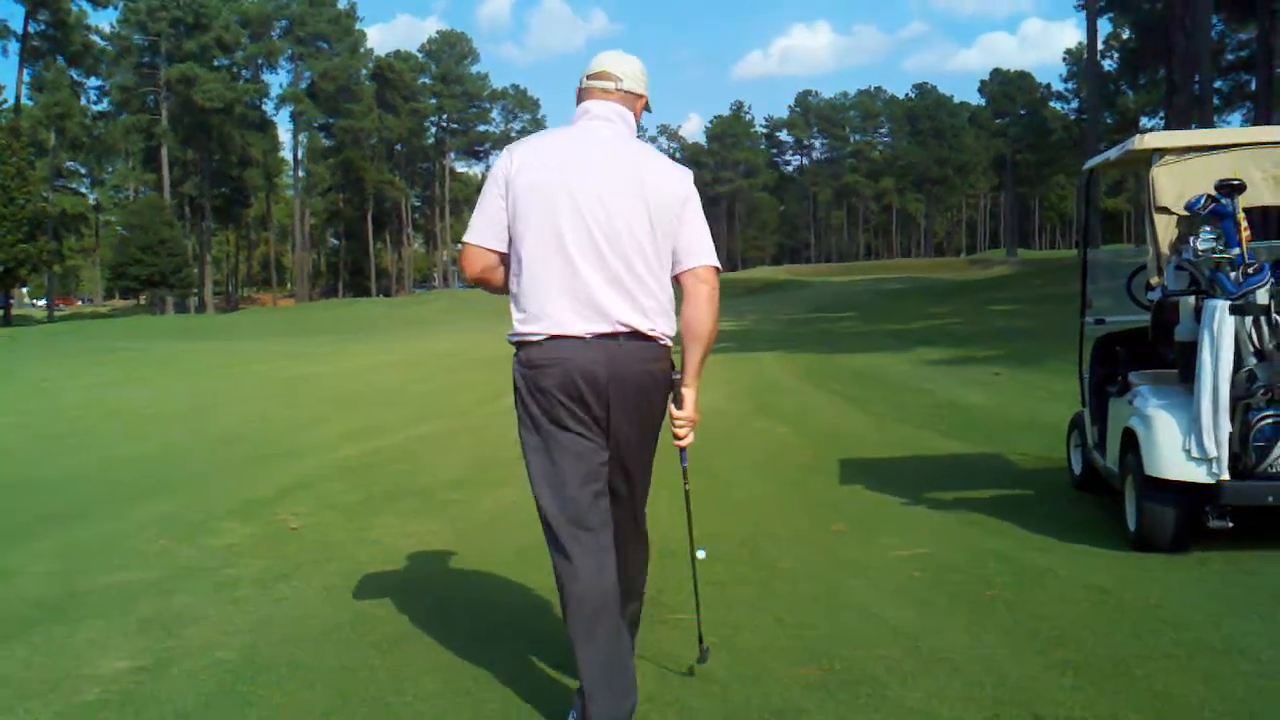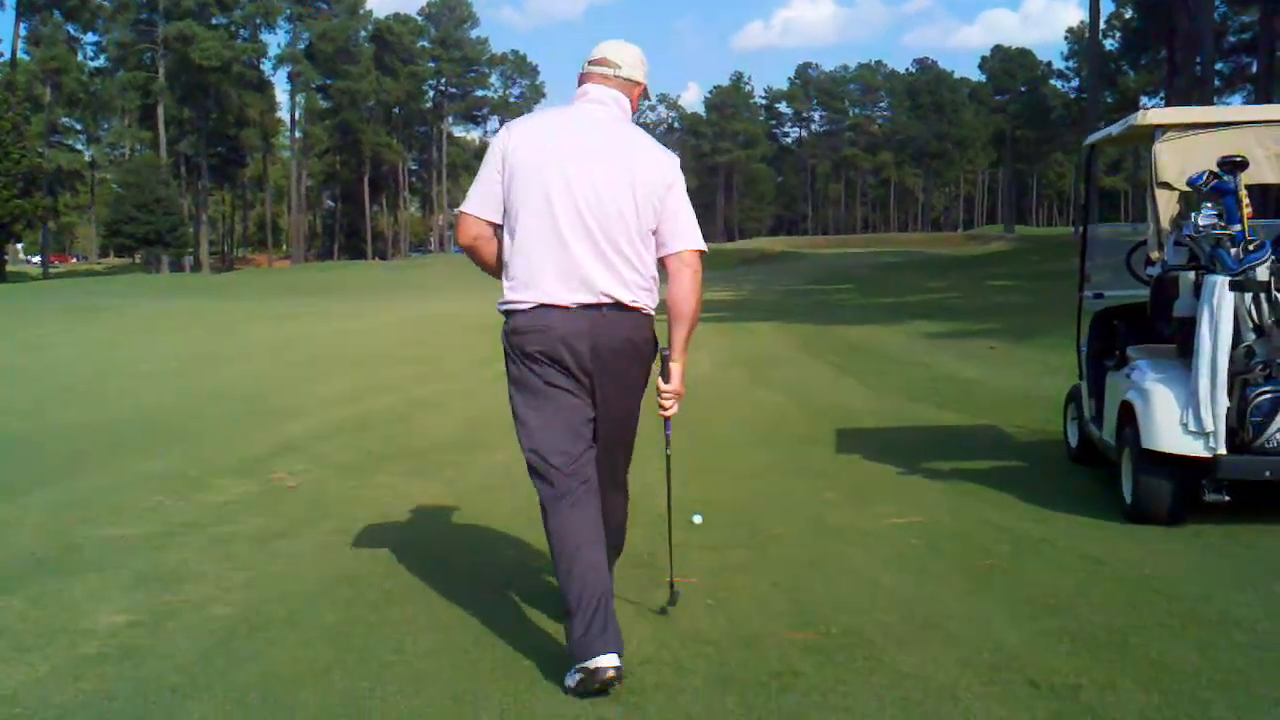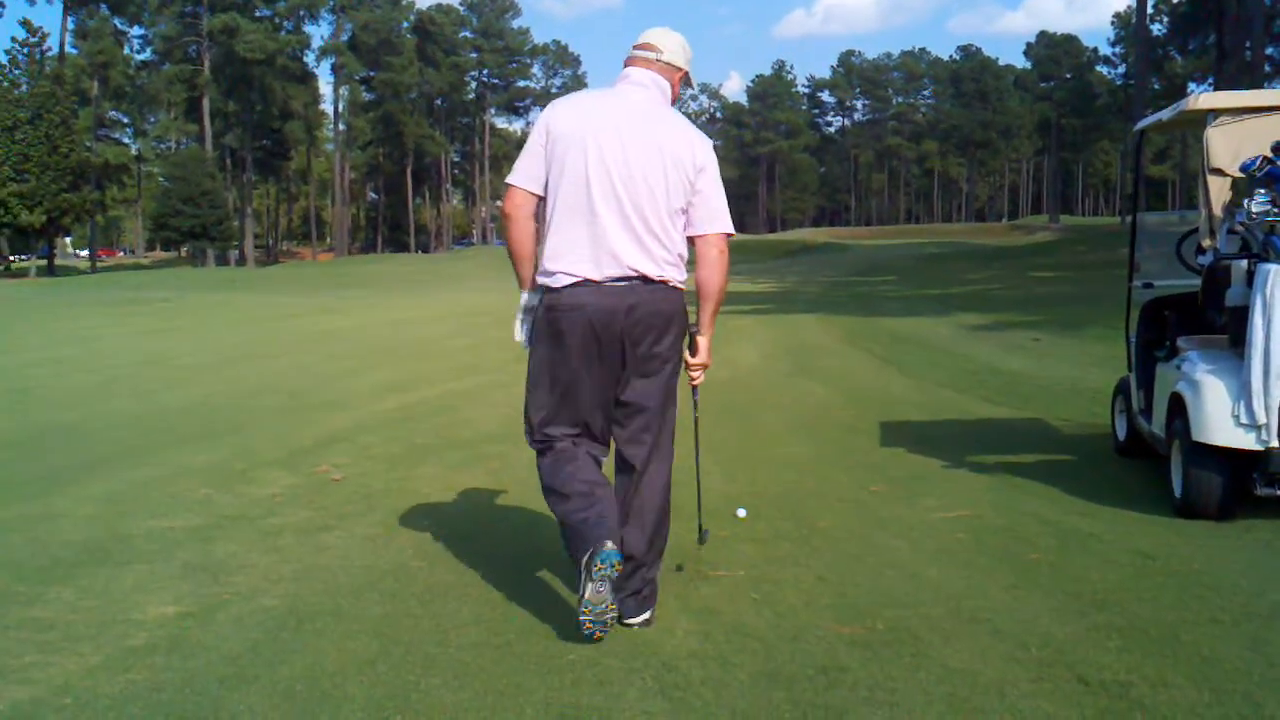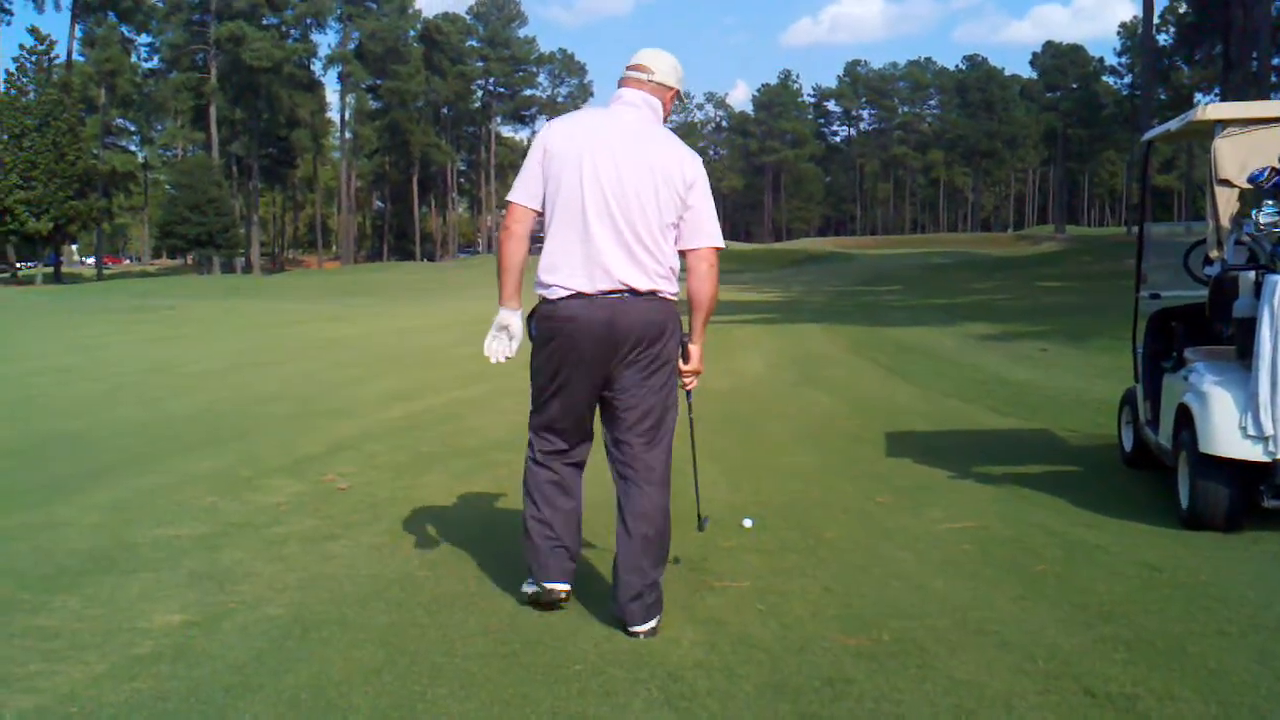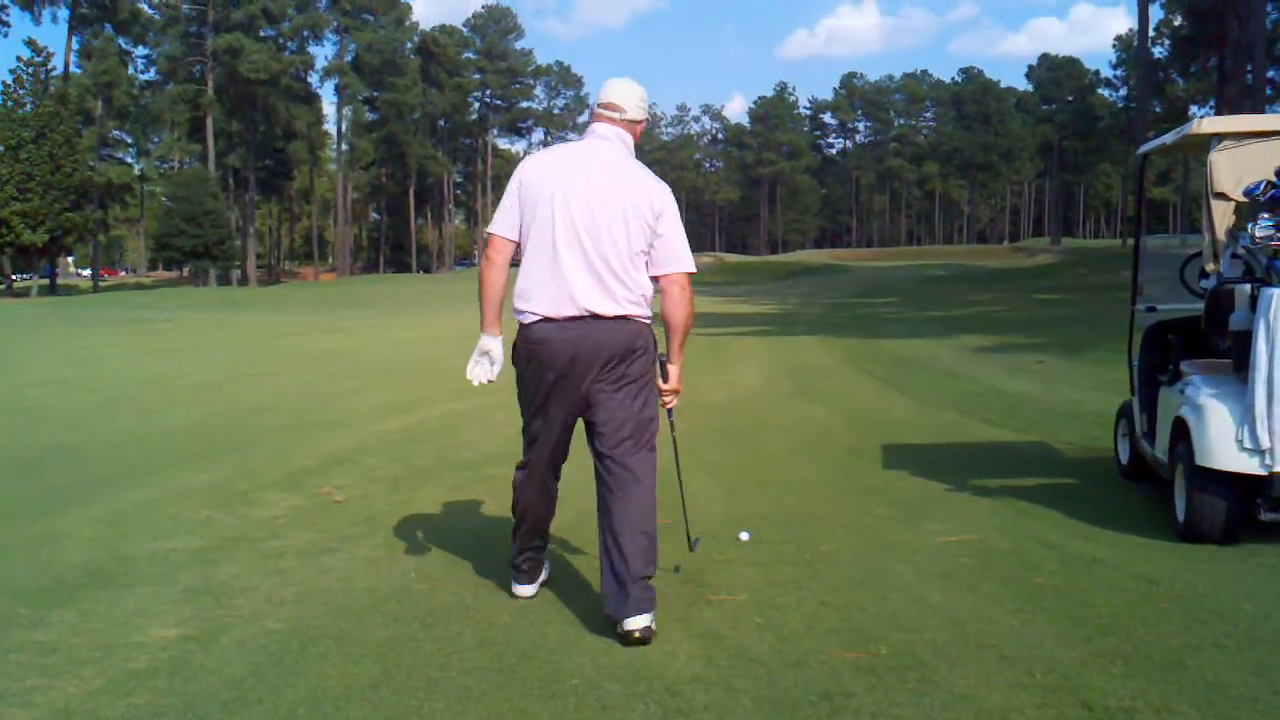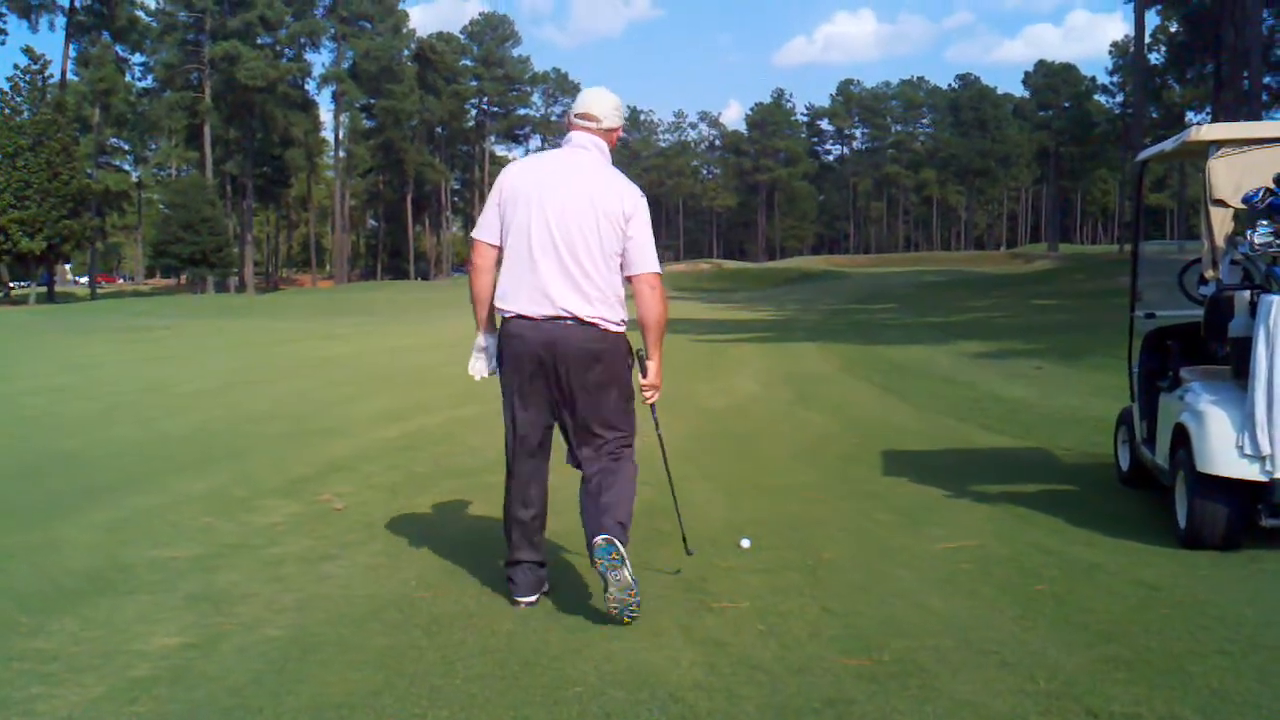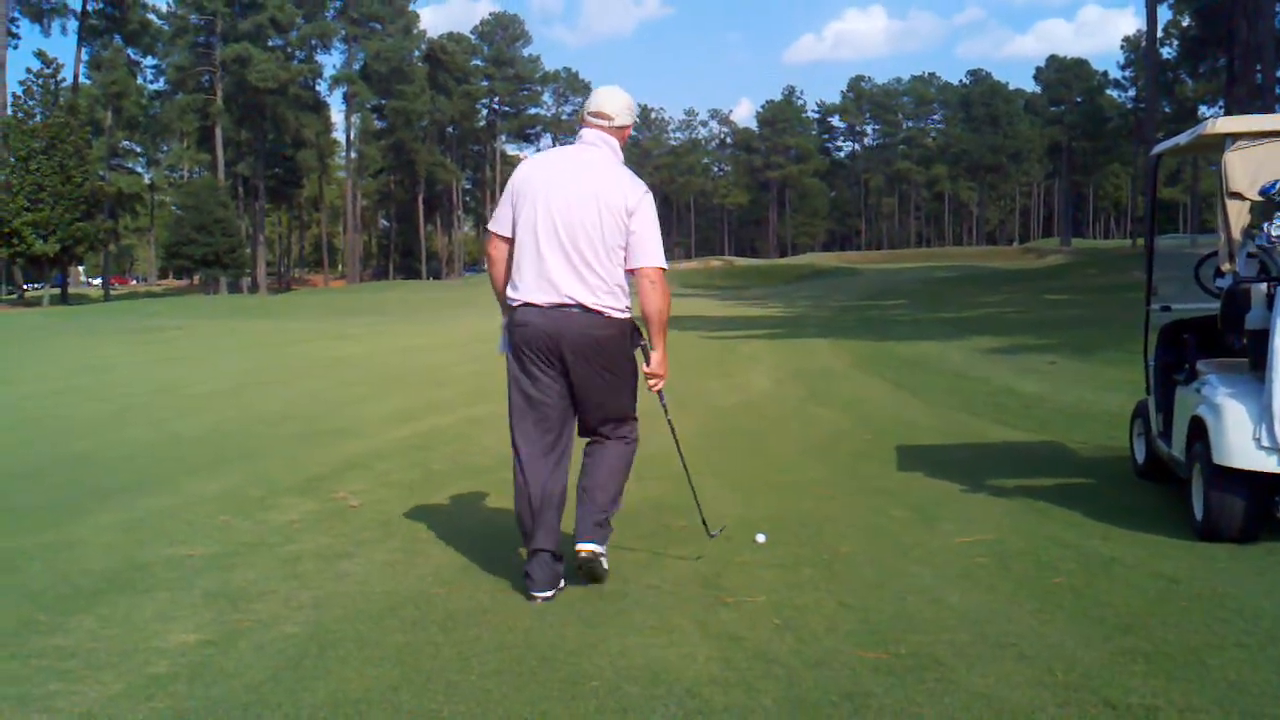
dt=0.2s
person 1, frame 1
left shoulder: (520, 158)
right shoulder: (668, 174)
left elbow: (476, 264)
right elbow: (701, 284)
right wrist: (691, 384)
left hip: (553, 362)
right hip: (640, 362)
left knee: (579, 528)
right knee: (624, 512)
right ankle: (612, 652)
person 1, frame 2
left shoulder: (519, 134)
right shoulder: (656, 157)
left elbow: (472, 232)
right elbow: (685, 266)
right wrist: (677, 358)
left hip: (540, 329)
right hip: (625, 330)
left knee: (565, 481)
right knee: (606, 474)
left ankle: (597, 639)
right ankle: (590, 614)
person 1, frame 3
left shoulder: (563, 113)
right shoulder: (691, 140)
left elbow: (516, 208)
right elbow: (713, 249)
left wrist: (529, 290)
right wrist: (704, 335)
left hip: (572, 301)
right hip: (656, 307)
left knee: (563, 439)
right knee: (646, 453)
left ankle: (599, 551)
right ankle: (636, 593)
person 1, frame 4
left shoulder: (560, 132)
right shoulder: (682, 157)
left elbow: (515, 224)
right elbow: (703, 262)
left wrist: (508, 308)
right wrist: (695, 341)
left hip: (567, 313)
right hip: (649, 319)
left knee: (555, 445)
right knee: (644, 460)
left ankle: (552, 571)
right ankle: (640, 603)
person 1, frame 5
left shoulder: (536, 166)
right shoulder: (652, 187)
left elbow: (496, 255)
right elbow: (676, 286)
left wrist: (490, 334)
right wrist: (675, 362)
left hip: (544, 336)
right hip: (621, 340)
left knee: (540, 458)
right knee: (628, 467)
left ankle: (526, 568)
right ankle: (632, 603)
person 1, frame 6
left shoulder: (517, 174)
right shoulder: (625, 193)
left elbow: (481, 259)
right elbow: (648, 286)
left wrist: (485, 333)
right wrist: (654, 359)
left hip: (522, 335)
right hip: (595, 339)
left knee: (526, 456)
right knee: (609, 452)
left ankle: (526, 575)
right ankle: (606, 544)
person 1, frame 7
left shoulder: (530, 168)
right shoulder: (631, 188)
left elbow: (495, 249)
right elbow: (650, 279)
left wrist: (511, 310)
right wrist: (658, 349)
left hip: (532, 324)
right hip: (600, 327)
left knee: (537, 447)
right knee: (612, 433)
left ankle: (542, 570)
right ankle: (591, 536)
